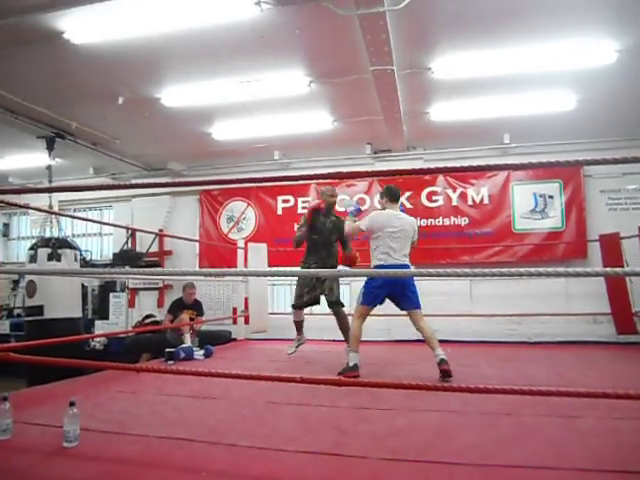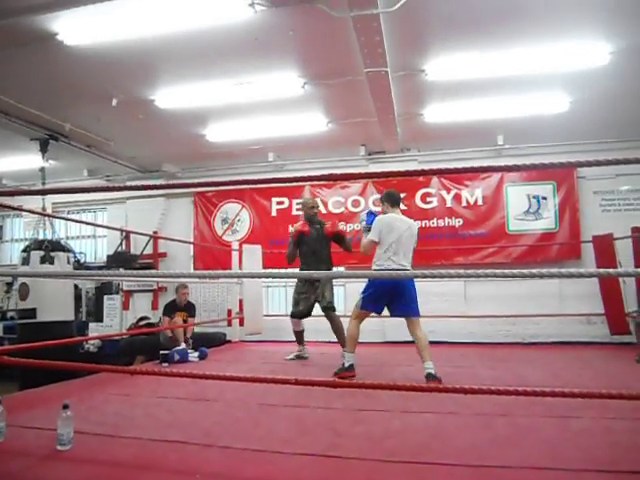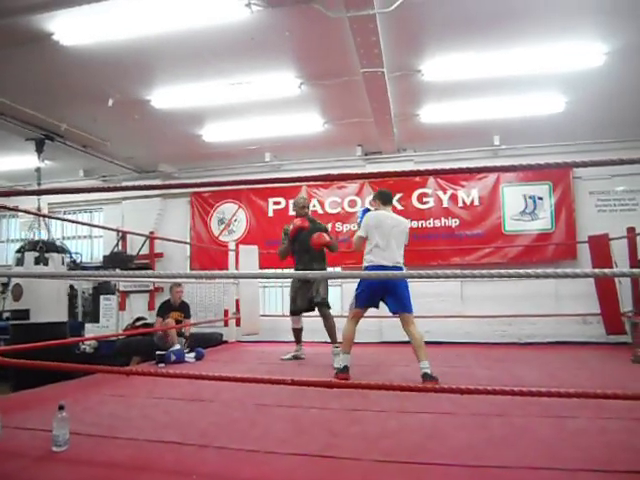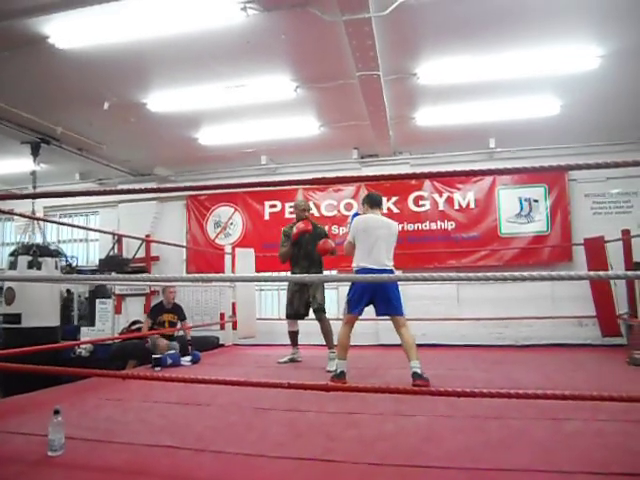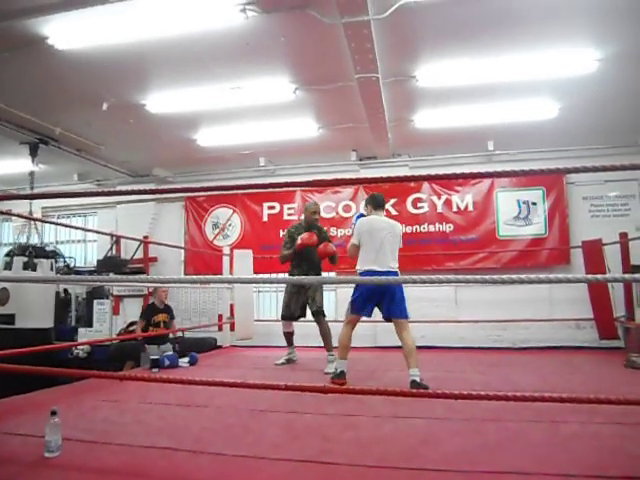
dt=0.2s
person 1, frame 1
left shoulder: (377, 216)
right shoulder: (411, 221)
left elbow: (349, 231)
left hip: (381, 272)
right hip: (403, 273)
left knee: (358, 317)
right knee: (419, 320)
left ankle: (353, 365)
right ankle: (441, 360)
person 1, frame 2
left shoulder: (381, 220)
right shoulder: (413, 225)
left elbow: (365, 249)
left wrist: (366, 229)
left hip: (381, 277)
right hip: (404, 278)
left knee: (356, 318)
right knee: (415, 327)
left ankle: (348, 365)
right ankle: (430, 372)
person 1, frame 3
left shoulder: (370, 216)
right shoulder: (404, 222)
left elbow: (356, 245)
left wrist: (360, 224)
left hip: (373, 272)
right hip: (396, 274)
left knee: (352, 319)
right knee: (409, 324)
left ankle: (344, 367)
right ankle: (426, 372)
person 1, frame 4
left shoulder: (359, 221)
right shoulder: (393, 225)
left elbow: (347, 250)
left hip: (363, 276)
right hip: (386, 276)
left knee: (347, 324)
right knee: (402, 325)
left ankle: (340, 372)
right ankle: (416, 372)
person 1, frame 5
left shoulder: (362, 223)
right shoulder: (397, 226)
left elbow: (351, 252)
left hip: (367, 278)
right hip: (391, 278)
left knee: (349, 324)
right knee: (403, 329)
left ankle: (341, 372)
right ankle: (415, 378)
person 2, frame 1
left shoulder: (338, 222)
right shoulder: (309, 218)
left elbow: (346, 245)
right elbow: (297, 243)
left wrist: (350, 254)
right wrist: (310, 222)
left hip: (328, 271)
right hip: (309, 270)
left knee: (336, 308)
right knee: (297, 306)
right ankle: (300, 338)
person 2, frame 2
left shoulder: (326, 227)
right shoulder: (297, 231)
left elbow: (348, 248)
right elbow: (289, 260)
left wrist: (341, 235)
right wrist: (294, 242)
left hip: (323, 277)
right hip: (305, 278)
left knee: (330, 313)
right knee: (296, 317)
right ankle: (302, 349)
person 2, frame 3
left shoulder: (318, 226)
right shoulder: (288, 230)
left elbow: (335, 248)
right elbow: (281, 255)
left wrist: (327, 242)
right wrist: (291, 238)
left hip: (318, 273)
left knee: (323, 309)
right knee: (295, 313)
left ankle: (336, 350)
right ankle: (299, 349)
person 2, frame 4
left shoulder: (318, 229)
right shoulder: (288, 231)
left elbow: (332, 251)
right elbow: (282, 257)
left wrist: (331, 248)
right wrist: (293, 241)
left hip: (314, 276)
right hip: (296, 277)
left knee: (320, 314)
right knee: (291, 316)
left ankle: (333, 355)
right ankle: (295, 352)
person 2, frame 5
left shoulder: (322, 233)
right shoulder: (292, 231)
left elbow: (334, 262)
right elbow: (282, 259)
left wrist: (332, 254)
right wrist: (296, 249)
left knee: (319, 317)
right knee: (286, 317)
left ankle: (331, 358)
right ankle: (291, 353)
